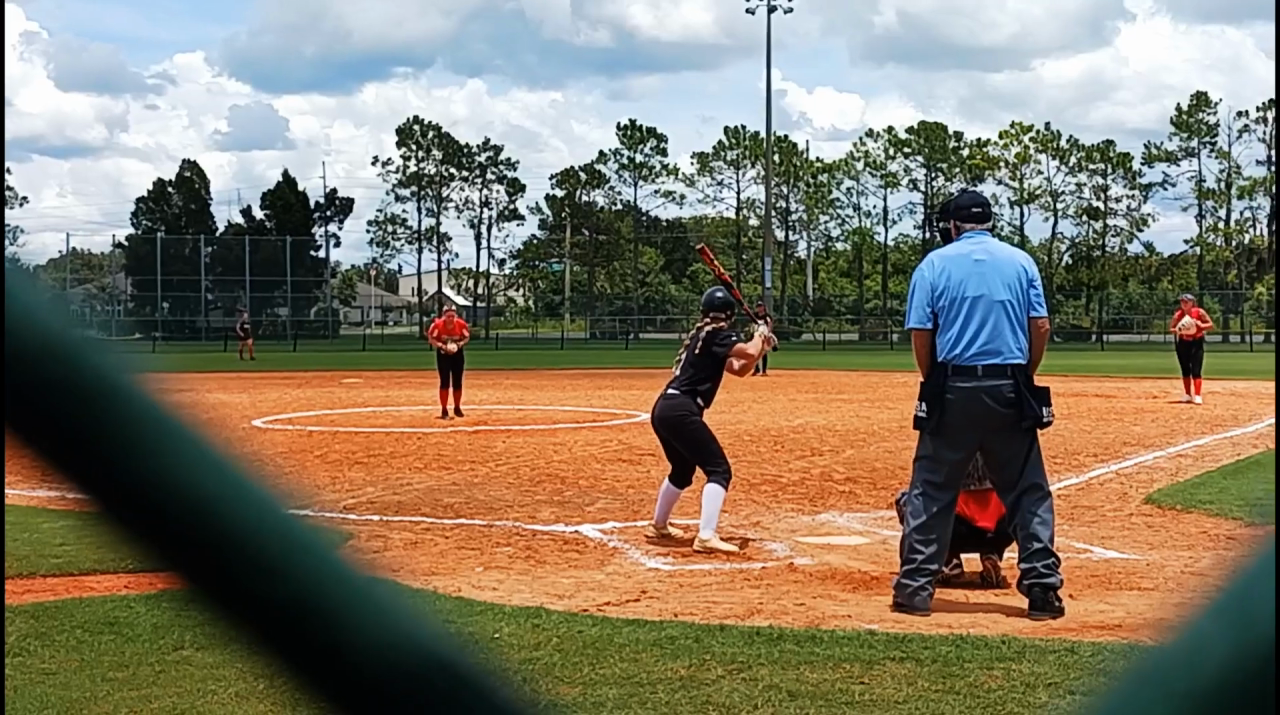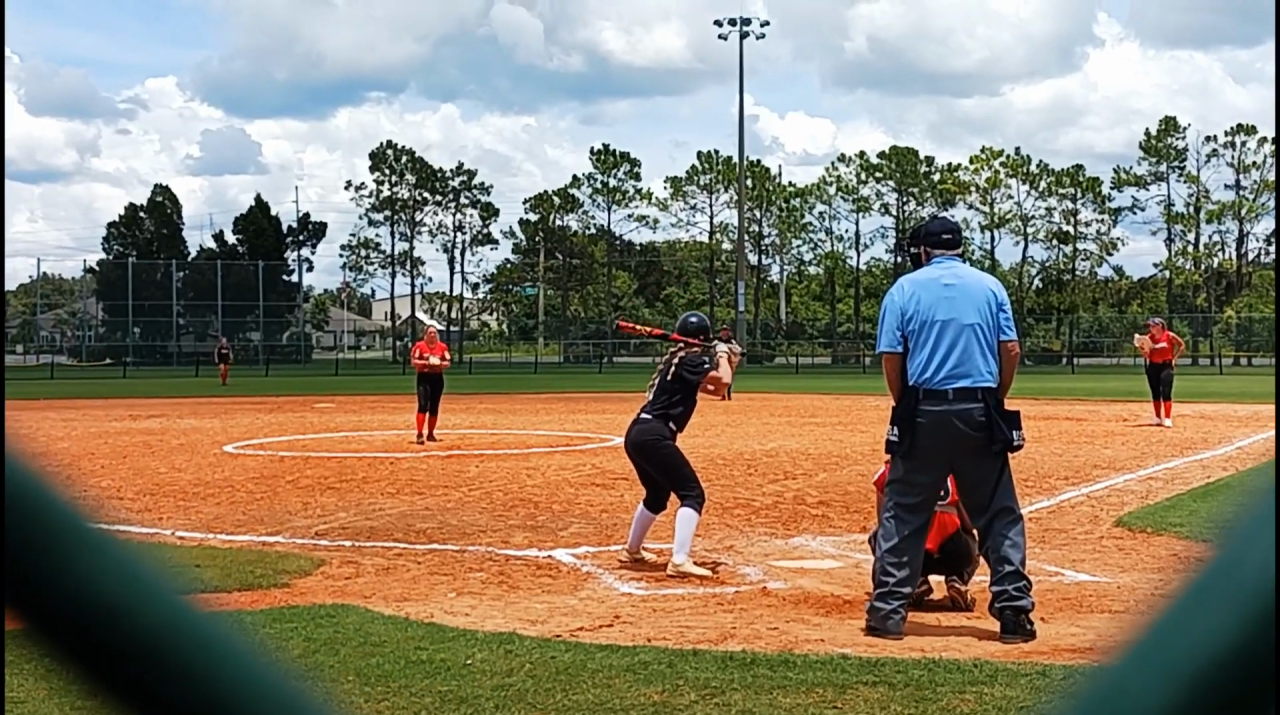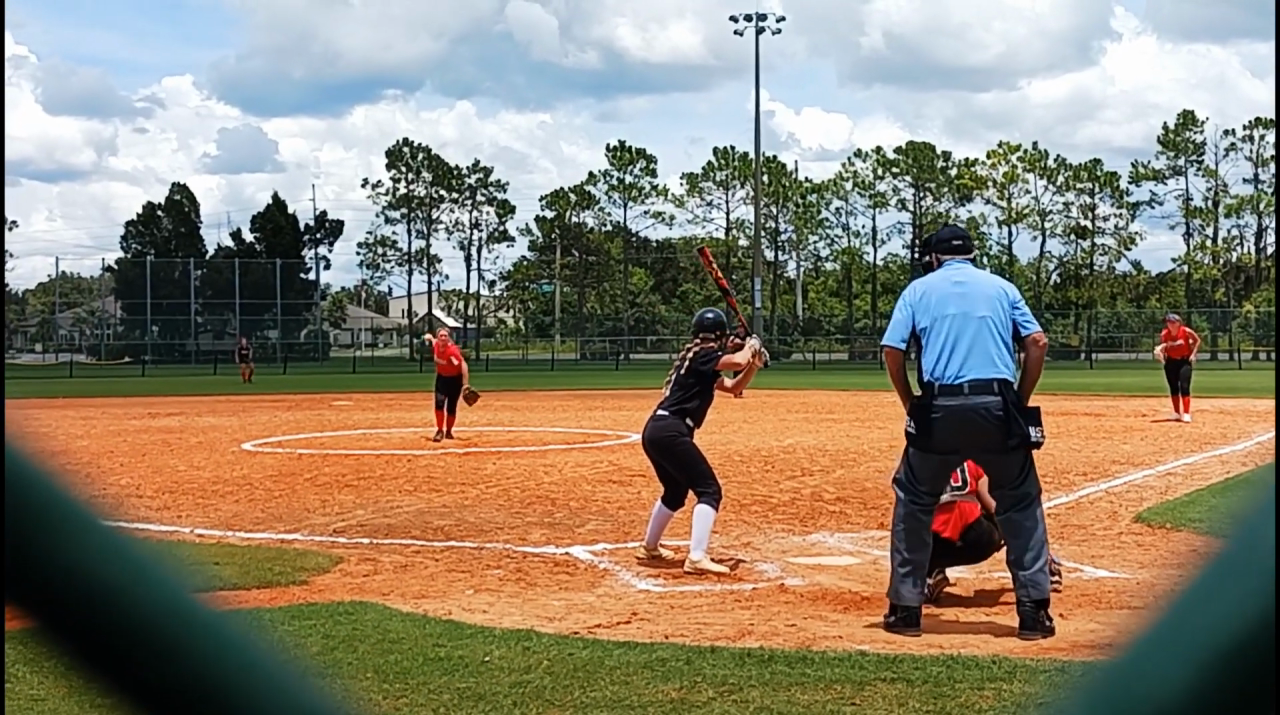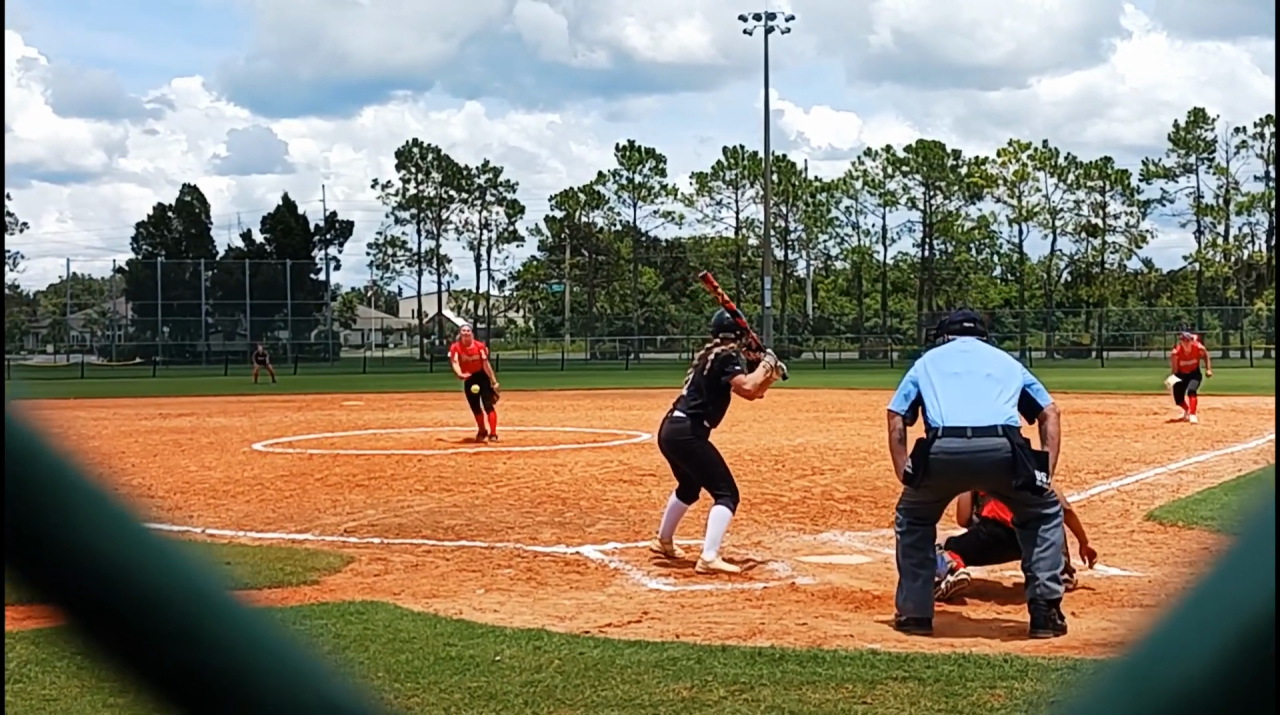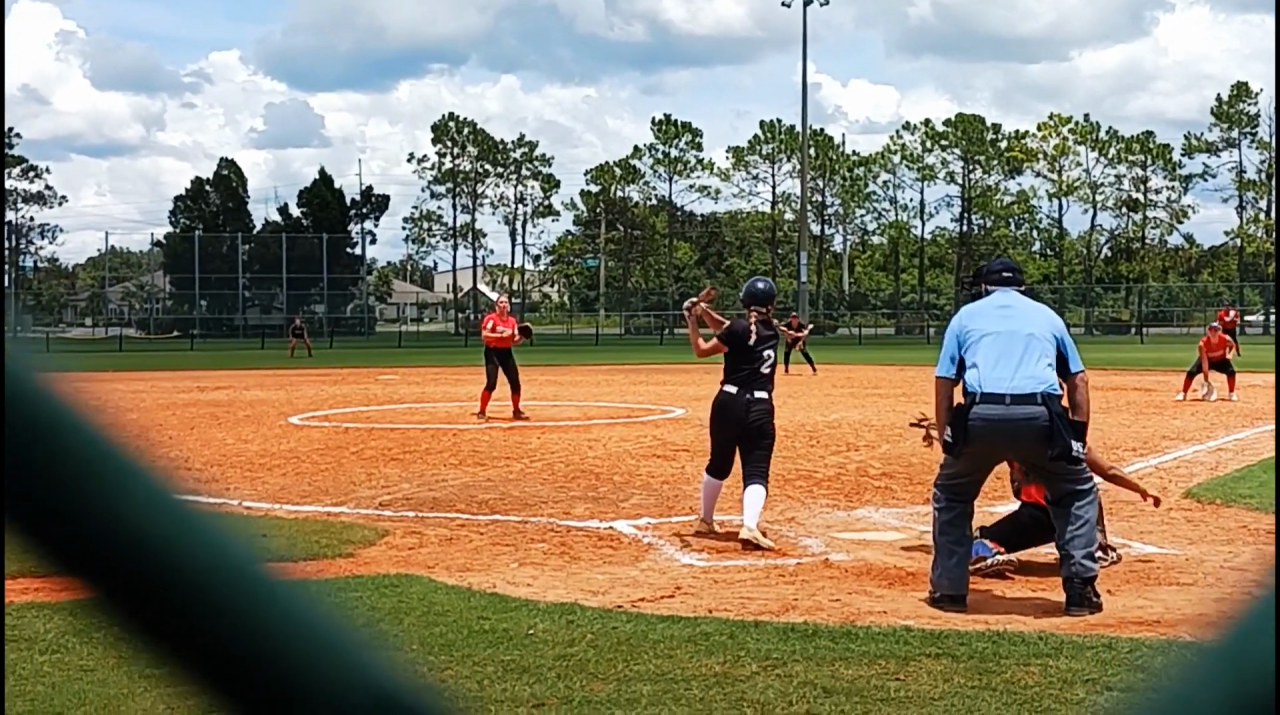
dt=0.7s
person 1, frame 1
left shoulder: (935, 264)
right shoulder: (1021, 261)
left elbow: (920, 335)
right elbow: (1041, 327)
left wrist: (934, 386)
right wrist: (1024, 380)
left hip: (953, 389)
right hip: (1009, 389)
left knee: (931, 491)
right knee: (1029, 492)
left ankle: (915, 589)
right ankle: (1042, 590)
person 1, frame 2
left shoulder: (904, 288)
right shoulder: (990, 286)
left elbow: (891, 360)
right elbow: (1010, 350)
left wrist: (906, 410)
right wrist: (994, 404)
left hip: (923, 413)
right hip: (979, 412)
left knee: (902, 515)
right knee: (999, 515)
left ankle: (888, 612)
right ankle: (1014, 613)
person 1, frame 3
left shoulder: (918, 289)
right shoulder: (1001, 287)
left elbow: (892, 351)
right elbow: (1037, 342)
left wrist: (911, 406)
right wrist: (1020, 402)
left hip: (940, 407)
right hip: (996, 405)
left knee: (913, 501)
right knee: (1021, 503)
left ankle: (906, 609)
right ankle: (1033, 610)
person 1, frame 4
left shoulder: (928, 359)
right shoulder: (1006, 359)
left elbow: (896, 419)
right elbow: (1050, 413)
left wrist: (906, 477)
right wrist: (1044, 475)
left hip: (943, 451)
right hip: (1002, 449)
left knee: (913, 518)
right knee: (1044, 513)
left ankle: (914, 613)
right ankle: (1045, 612)
person 1, frame 5
left shoulder: (965, 315)
right shoulder: (1046, 314)
left elbow: (945, 385)
right elbow: (1077, 381)
left wrist: (949, 441)
right wrist: (1076, 441)
left hip: (981, 416)
right hip: (1040, 416)
left knee: (951, 494)
right knee: (1077, 491)
left ankle: (949, 589)
right ankle: (1080, 590)
person 2, frame 1
left shoulder: (703, 336)
right shoulder: (717, 335)
left elbow: (739, 369)
right elbow: (749, 352)
left wrist: (762, 348)
right wrist: (760, 334)
left hip: (664, 409)
right hip: (681, 411)
left knee: (683, 469)
right knee: (719, 469)
left ankle: (658, 525)
right ankle: (706, 536)
person 2, frame 2
left shoulder: (677, 361)
right shoulder: (690, 360)
left elbow: (716, 390)
right elbow: (723, 381)
left wrist: (730, 362)
right wrist: (721, 355)
left hip: (638, 434)
right hip: (654, 436)
left knee: (658, 494)
right knee: (692, 494)
left ankle: (632, 550)
right ankle: (679, 561)
person 2, frame 3
left shoulder: (697, 359)
right shoulder: (704, 355)
left elbow: (733, 388)
right elbow: (737, 361)
left wrist: (754, 364)
right wrist: (751, 345)
left hip: (655, 431)
right hip: (670, 433)
left knee: (675, 491)
right knee: (709, 490)
left ankle: (649, 547)
right ankle: (697, 558)
person 2, frame 4
left shoulder: (712, 356)
right shoulder: (726, 358)
left elbow: (751, 393)
right elbow: (747, 386)
left wrist: (771, 375)
right wrist: (765, 365)
left hip: (670, 430)
right hip: (688, 434)
left knee: (689, 486)
right knee: (726, 493)
left ankle: (663, 541)
right ankle: (709, 558)
person 2, frame 5
left shoulder: (739, 330)
right shoulder: (771, 330)
left elbow: (703, 351)
left wrist: (693, 319)
right wrist: (704, 313)
left hip: (728, 403)
right hip: (760, 408)
left knee: (718, 465)
right knee: (756, 473)
left ankle: (705, 521)
right ankle: (750, 527)
